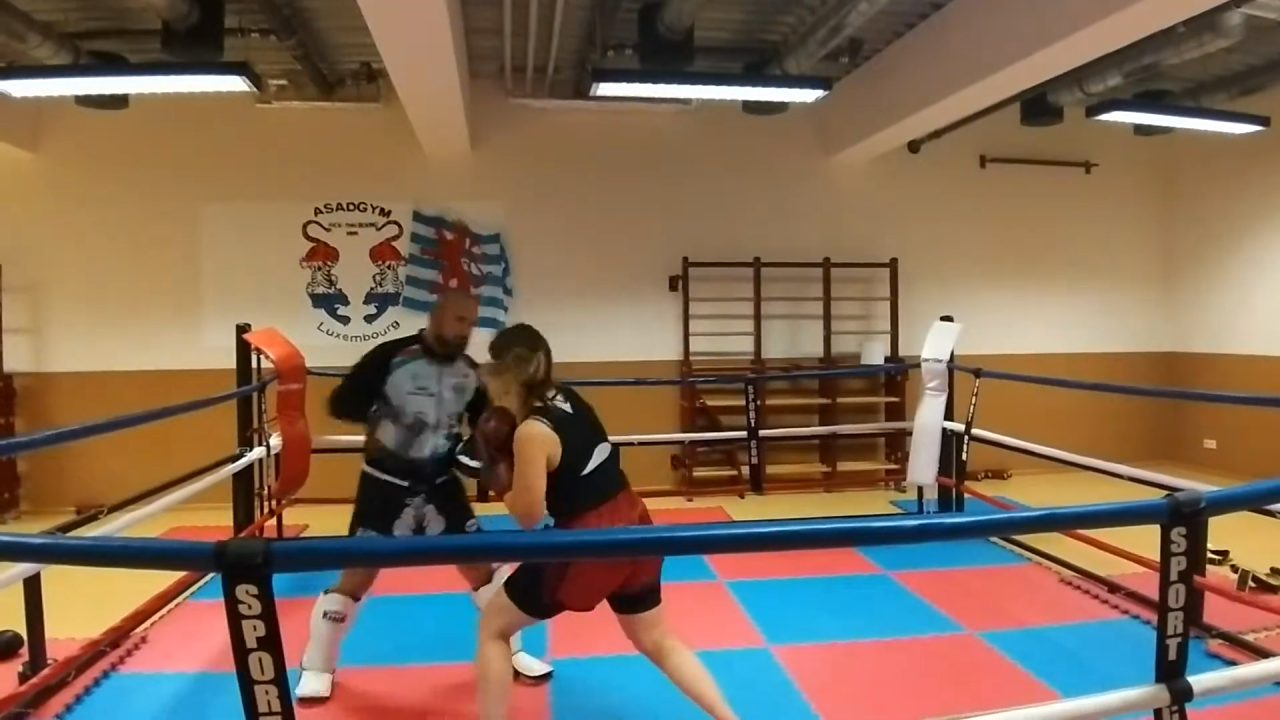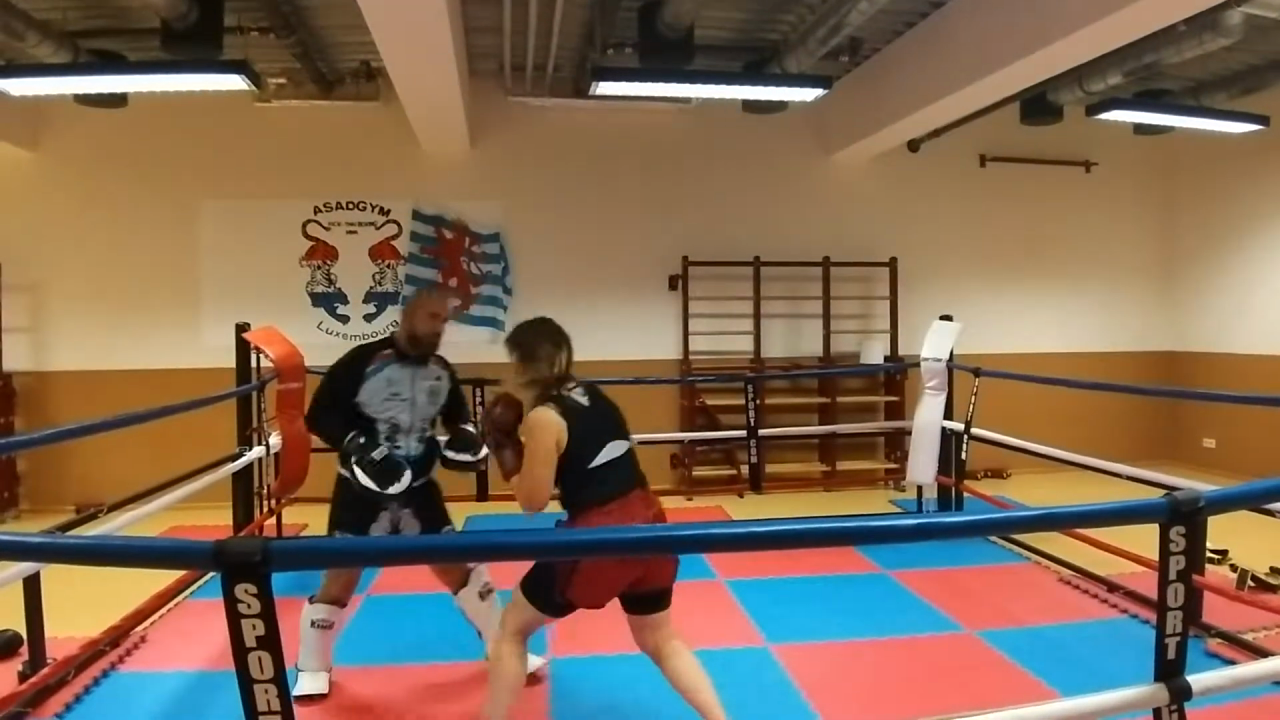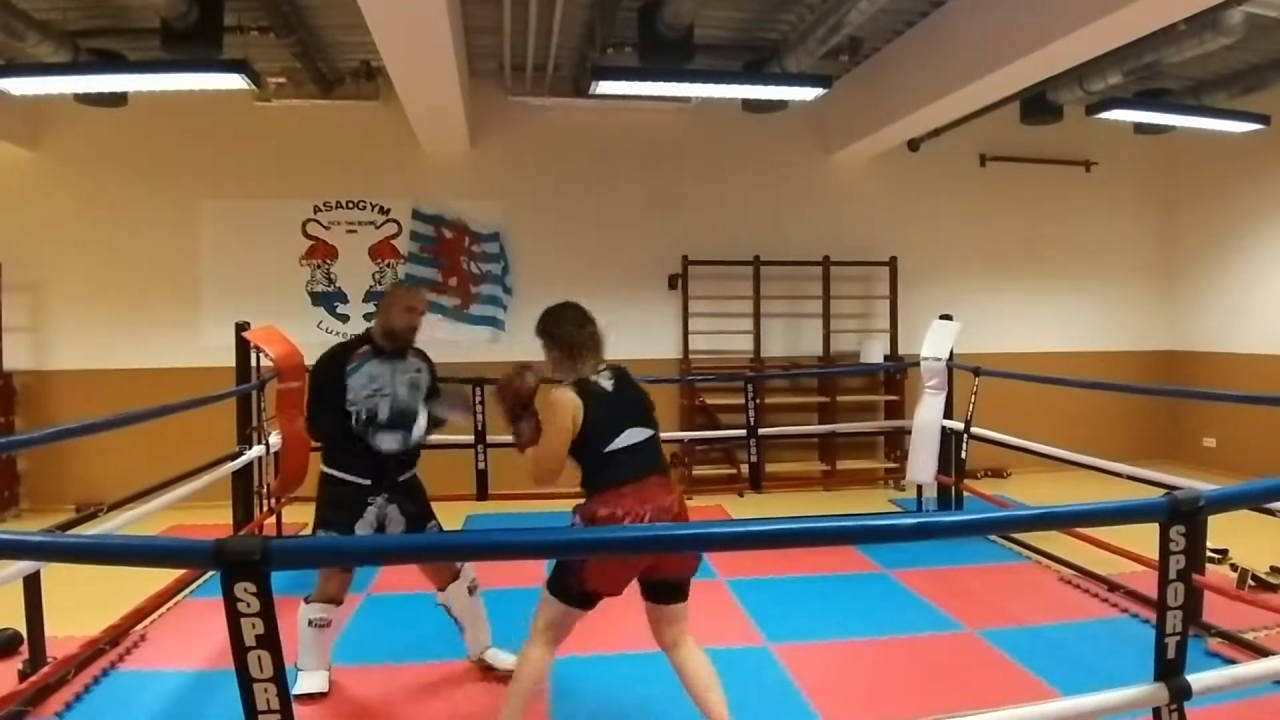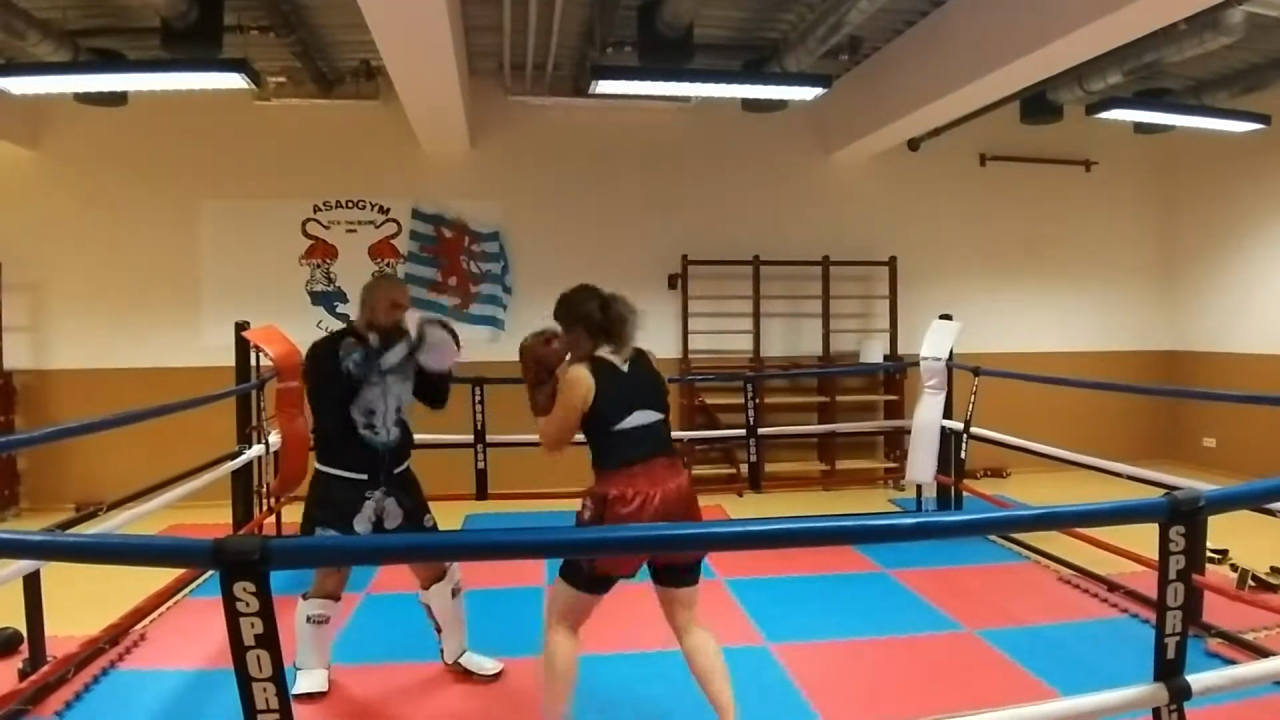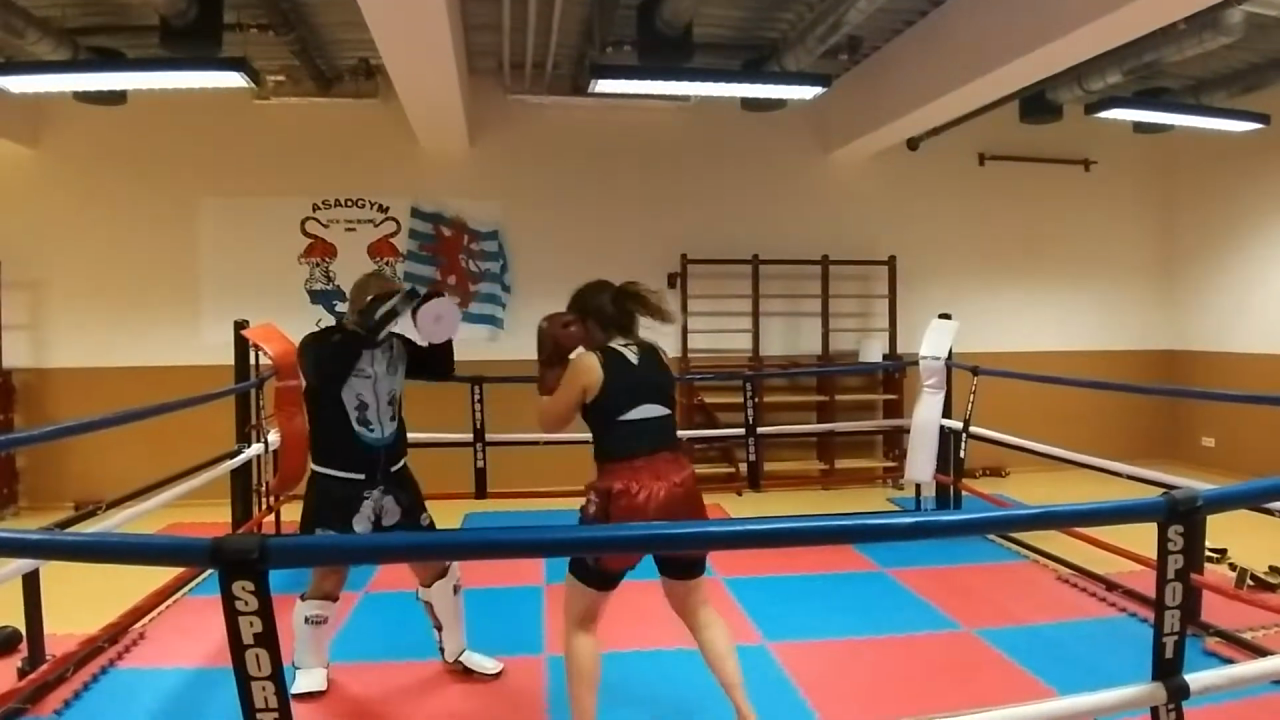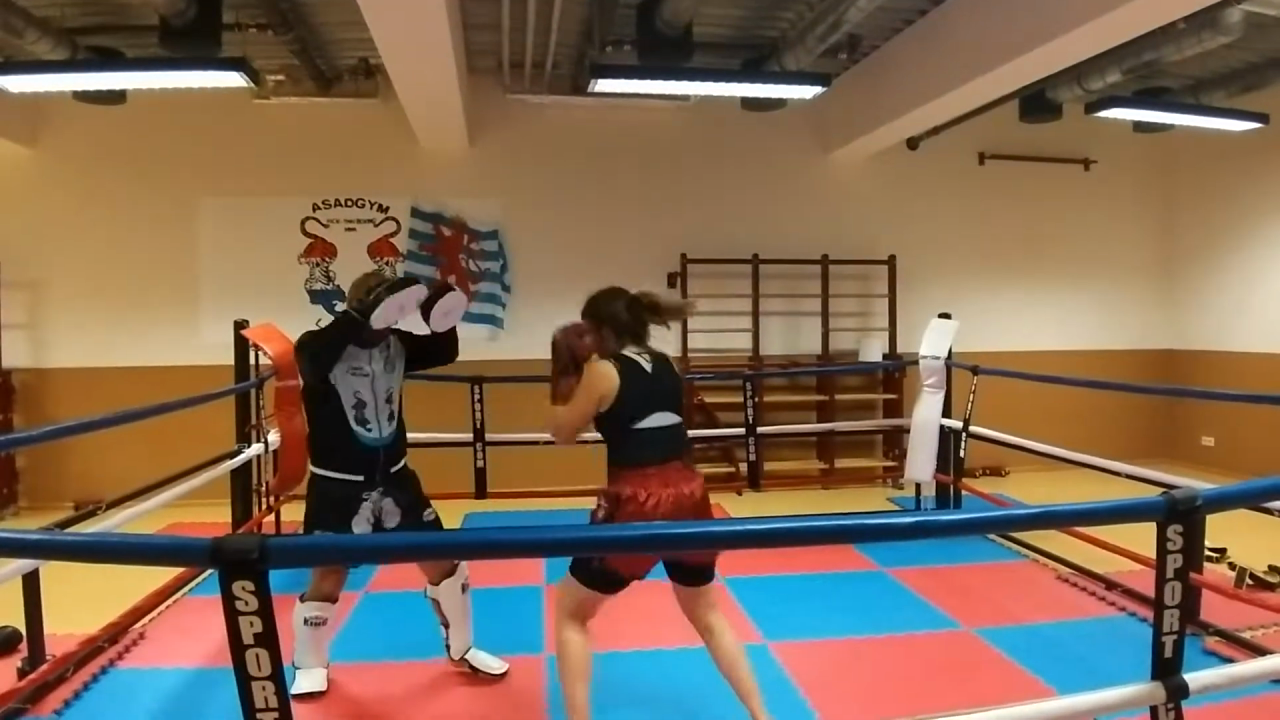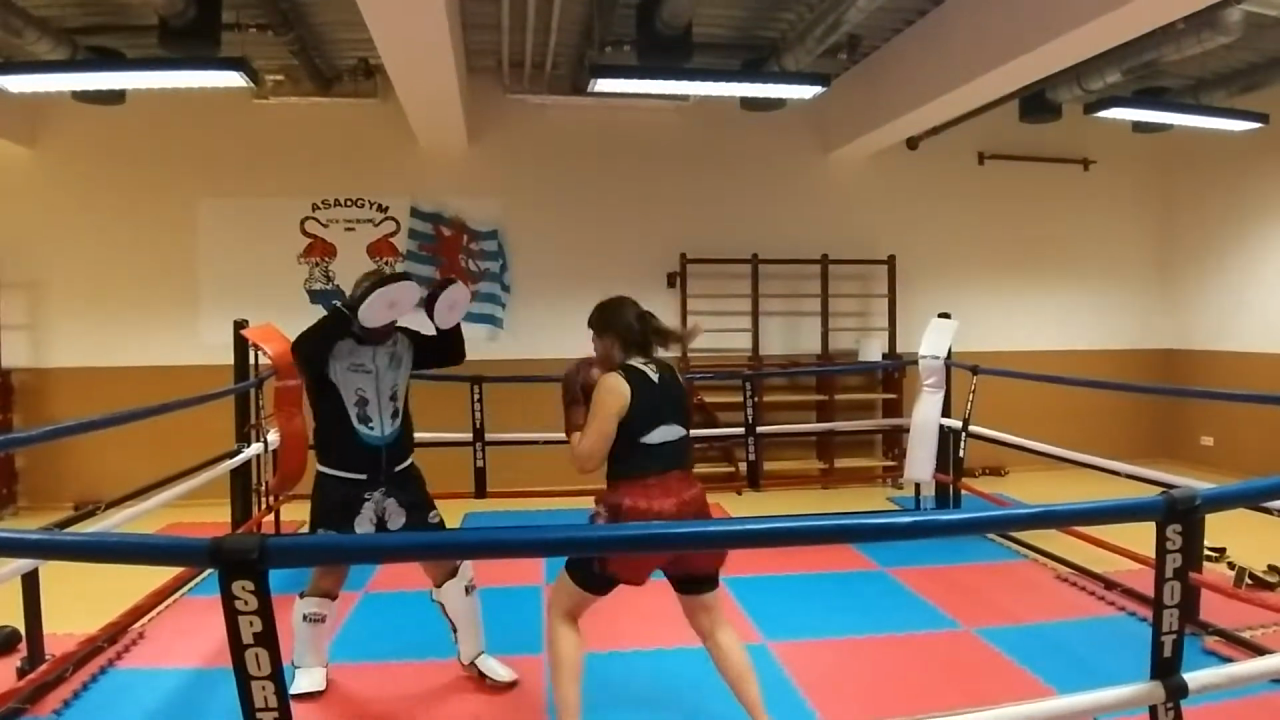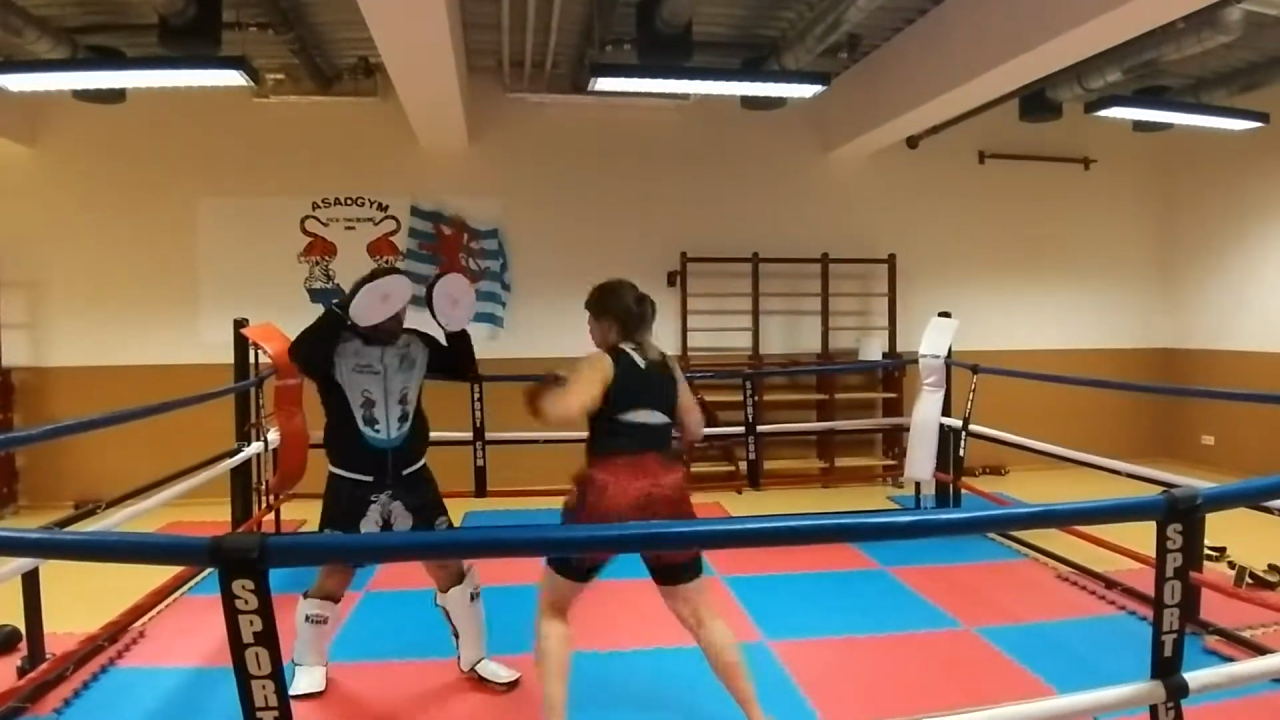
dt=0.1s
person 1, frame 1
left shoulder: (532, 431)
right shoulder: (568, 397)
left elbow: (529, 516)
left wrist: (502, 466)
right hip: (631, 527)
left knee: (493, 627)
right knee: (658, 643)
person 1, frame 2
left shoulder: (543, 419)
right shoulder: (596, 394)
left elbow: (534, 502)
left wrist: (504, 454)
right hip: (648, 526)
left knee: (512, 630)
right knee: (663, 643)
person 1, frame 3
left shoulder: (564, 399)
right shoulder: (627, 380)
left elbow: (543, 473)
left wrist: (522, 423)
left hip: (613, 525)
right hip: (667, 514)
left knee: (545, 633)
right knee: (676, 638)
person 1, frame 4
left shoulder: (579, 375)
right shoulder: (646, 362)
left elbow: (553, 440)
left wrist: (539, 383)
left hip: (619, 505)
right hip: (674, 495)
left knee: (562, 620)
right knee: (686, 622)
person 1, frame 5
left shoulder: (588, 364)
right shoulder: (656, 356)
left elbow: (550, 422)
left wrist: (552, 365)
left hip: (624, 499)
right hip: (678, 489)
left knee: (577, 622)
right knee: (699, 612)
person 1, frame 6
left shoulder: (603, 371)
right shoulder: (664, 364)
left elbow: (564, 430)
left wrist: (564, 374)
left hip: (634, 506)
right hip: (687, 499)
left knee: (569, 614)
right knee: (708, 615)
person 1, frame 7
left shoulder: (613, 384)
right shoulder: (671, 376)
left elbow: (586, 461)
left wrist: (576, 410)
left hip: (634, 513)
right hip: (687, 507)
left knee: (561, 612)
right knee: (713, 625)
person 1, frame 8
left shoulder: (603, 362)
right shoulder: (665, 367)
left elbow: (564, 411)
right elbow: (693, 430)
left wrist: (541, 399)
left hip: (606, 497)
right hip: (665, 494)
left knee: (553, 610)
right knee: (699, 615)
person 2, frame 1
left shoulder: (469, 372)
right shoulder: (389, 357)
left elbow: (482, 419)
right elbow: (341, 403)
right wrist: (376, 414)
left hip: (441, 486)
right hip: (386, 486)
left knee: (481, 568)
right knee: (356, 576)
left ankle: (511, 651)
right ankle: (317, 667)
person 2, frame 2
left shoulder: (441, 371)
right shoulder: (360, 363)
left elbow: (454, 416)
right elbow: (318, 417)
left wrist: (465, 437)
right wrist: (355, 443)
left hip: (418, 488)
right hip: (362, 491)
left knee: (459, 570)
right knee: (338, 581)
right ankle: (312, 669)
person 2, frame 3
left shoulder: (419, 364)
right shoulder: (341, 360)
left elbow: (433, 409)
right elbow: (318, 421)
left wrist: (445, 413)
right wrist: (365, 422)
left hip: (401, 484)
right hip: (346, 487)
left knee: (446, 568)
right knee: (331, 581)
left ankle: (481, 647)
right ankle: (312, 668)
person 2, frame 4
left shoulder: (404, 347)
right shoulder: (328, 351)
left elbow: (434, 398)
right elbow: (326, 402)
left wrist: (439, 365)
right wrist: (372, 362)
left hip: (395, 478)
right hip: (341, 484)
left knee: (434, 565)
right knee: (329, 577)
left ankle: (455, 651)
right ankle: (311, 667)
person 2, frame 5
left shoulder: (394, 345)
right shoulder: (320, 345)
left elbow: (439, 366)
right elbow: (326, 376)
right wrist: (367, 327)
left hip: (392, 477)
right hip: (337, 484)
left knee: (435, 564)
right knee: (327, 578)
left ankle: (455, 650)
right ankle: (310, 667)
person 2, frame 6
left shoulder: (395, 343)
right shoulder: (324, 345)
left elbow: (443, 353)
right elbow: (312, 358)
left wrist: (440, 319)
right wrist: (358, 315)
left hip: (395, 477)
right hip: (338, 485)
left knee: (443, 560)
right knee: (327, 577)
left ankle: (463, 647)
right ankle: (310, 666)
person 2, frame 7
left shoulder: (402, 342)
right shoulder: (324, 343)
left elbow: (452, 354)
right elbow: (303, 355)
left wrist: (445, 318)
right wrist: (349, 312)
left hip: (400, 476)
right hip: (343, 484)
left knee: (445, 563)
right knee: (327, 577)
left ankle: (473, 653)
right ankle: (309, 666)
person 2, frame 8
left shoulder: (417, 344)
right shoulder: (334, 346)
left elbow: (464, 368)
right elbow: (301, 357)
left wrist: (455, 327)
right wrist: (344, 313)
left hip: (411, 480)
right hip: (353, 484)
left knee: (450, 568)
right knee: (332, 576)
left ankle: (475, 658)
right ankle: (308, 664)
